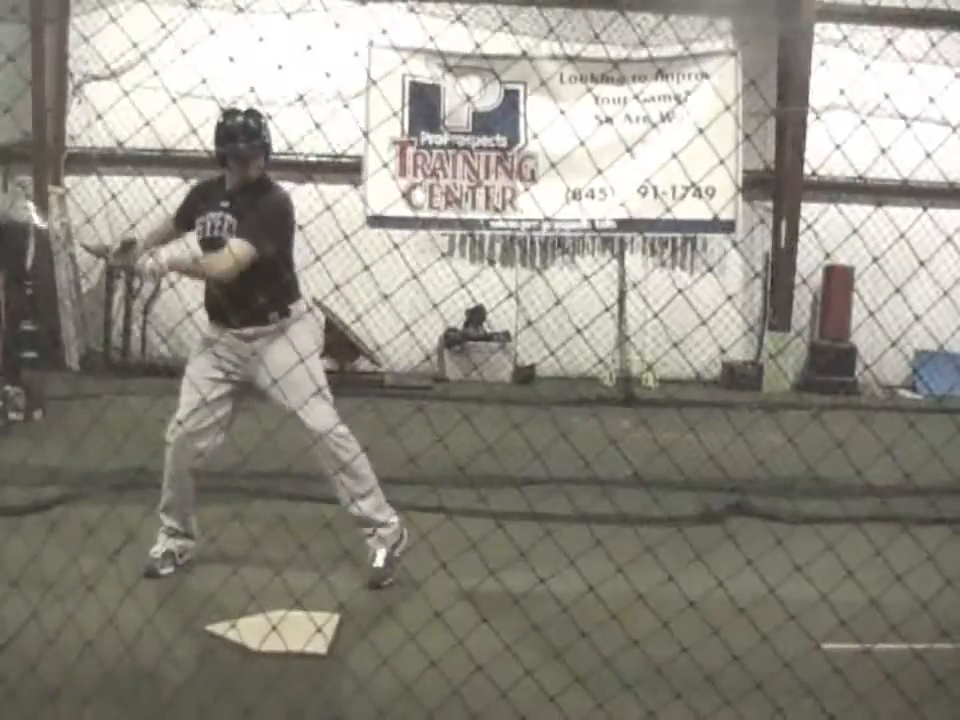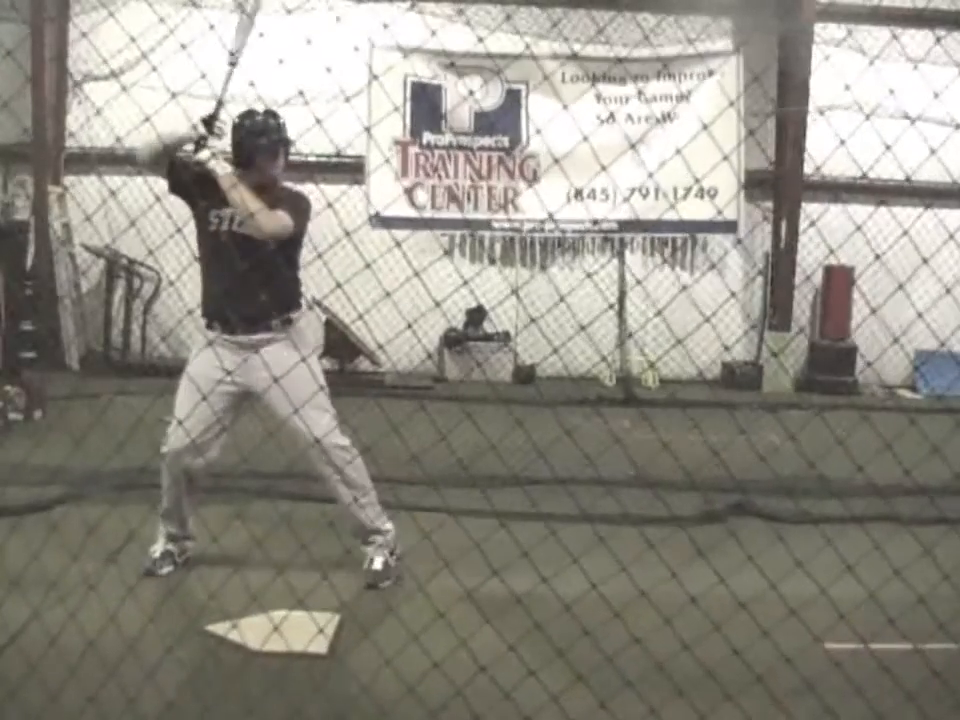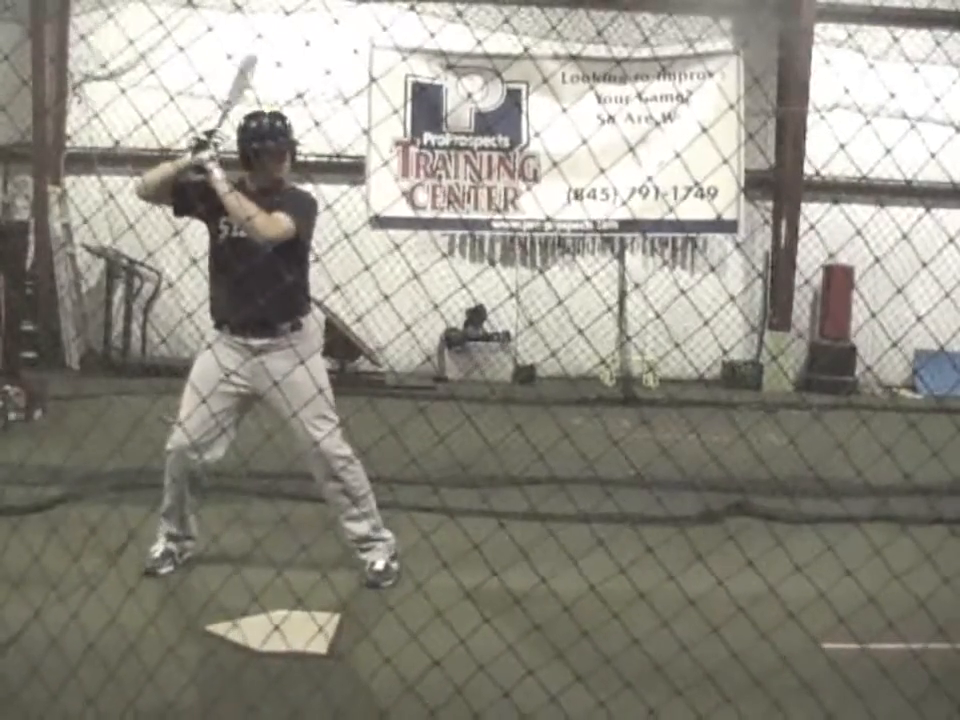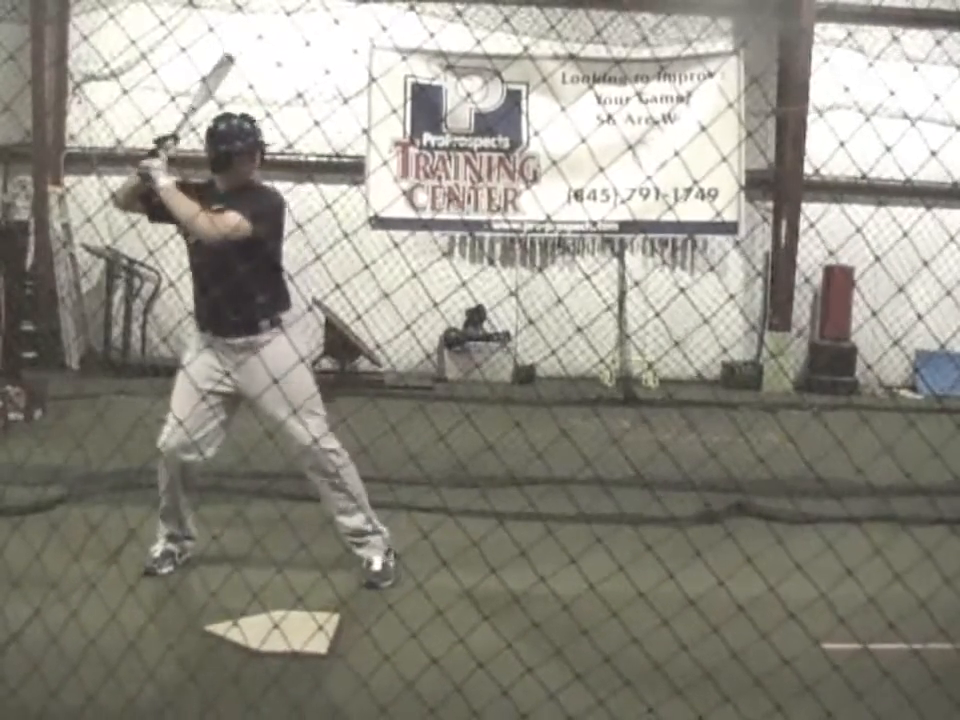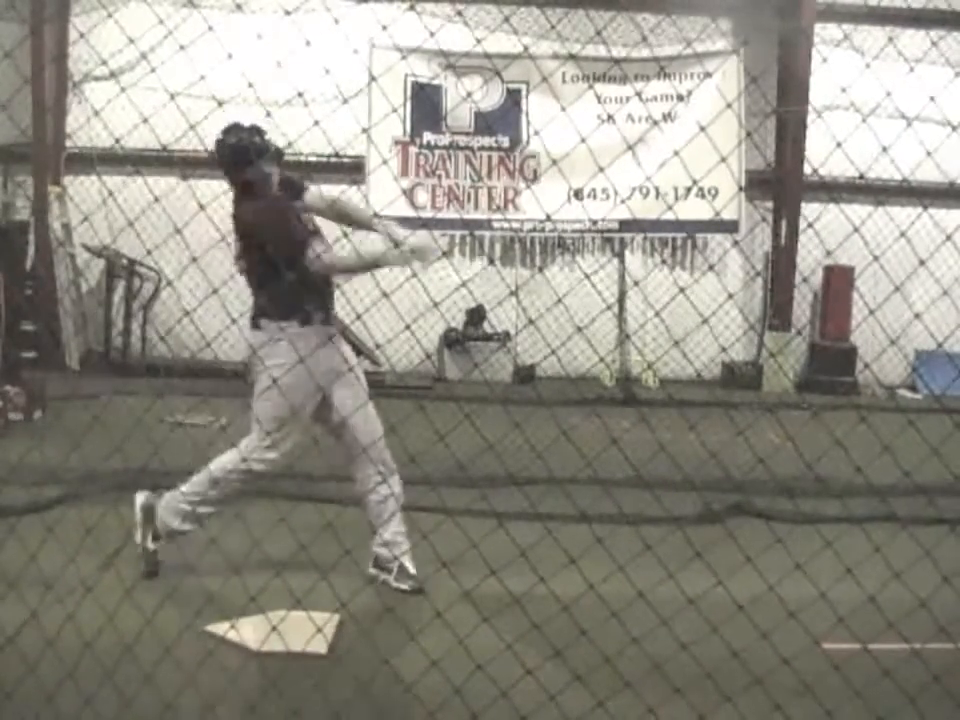
dt=0.7s
person 1, frame 1
left shoulder: (272, 202)
right shoulder: (203, 193)
left elbow: (225, 267)
right elbow: (168, 235)
left wrist: (168, 260)
right wrist: (145, 246)
left hip: (279, 332)
right hip: (222, 335)
left knee: (327, 429)
right knee: (183, 437)
left ankle: (384, 532)
right ankle: (175, 539)
person 1, frame 2
left shoulder: (294, 202)
right shoulder: (205, 187)
left elbow: (268, 227)
right elbow: (147, 158)
left wrist: (221, 172)
right wrist: (187, 138)
left hip: (281, 343)
right hip: (220, 344)
left knee: (329, 442)
right knee: (178, 449)
left ankle: (378, 538)
right ankle: (173, 540)
person 1, frame 3
left shoulder: (300, 203)
right shoulder: (213, 194)
left elbow: (265, 229)
right elbow: (144, 189)
left wrist: (216, 178)
right wrist: (189, 162)
left hip: (289, 346)
right hip: (228, 346)
left knee: (330, 450)
right knee: (182, 447)
left ankle: (377, 545)
right ankle: (174, 538)
person 1, frame 4
left shoulder: (267, 201)
right shoulder: (193, 193)
left elbow: (211, 231)
right elbow: (122, 201)
left wrist: (163, 182)
right wrist: (148, 173)
left hip: (268, 341)
right hip: (212, 345)
left knee: (316, 443)
right knee: (174, 447)
left ankle: (372, 541)
right ankle: (174, 538)
person 1, frame 5
left shoulder: (277, 189)
right shoulder: (257, 214)
left elbow: (330, 205)
right elbow: (324, 263)
left wrist: (385, 229)
right wrist: (386, 254)
left hip: (319, 336)
right hip: (288, 344)
left knee: (369, 441)
right knee: (258, 452)
left ankle: (390, 553)
right ankle: (164, 514)
